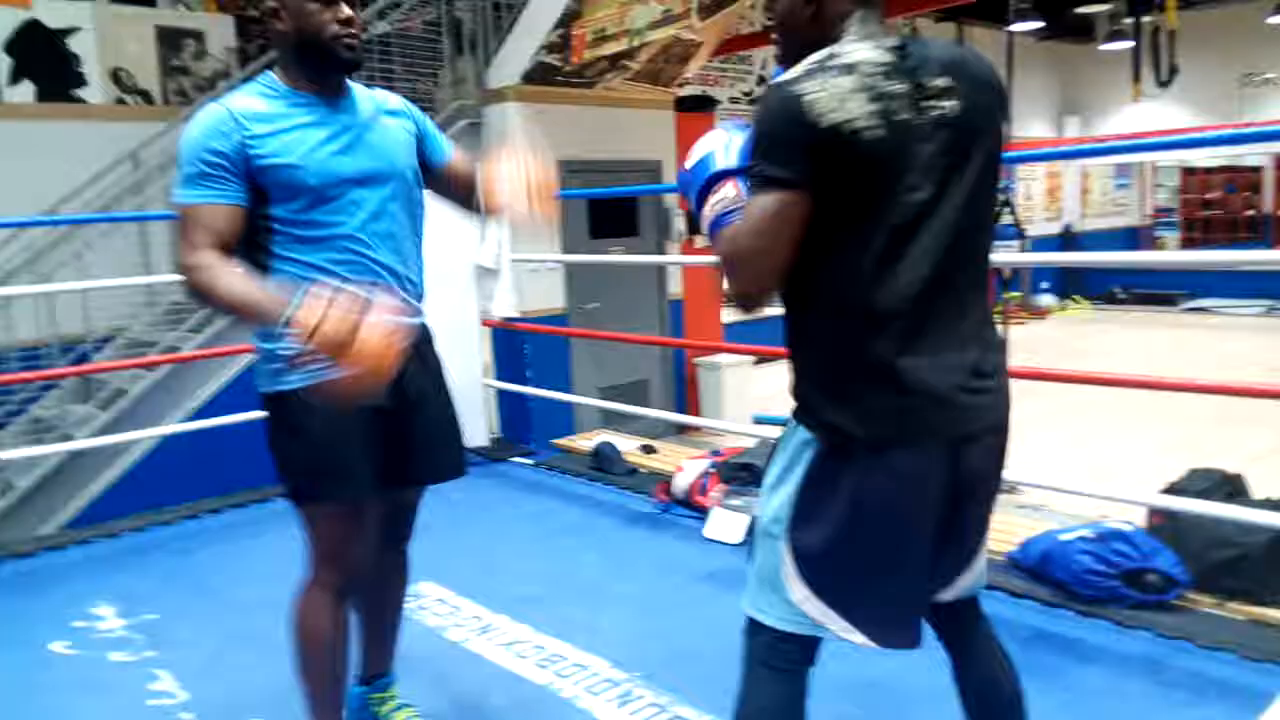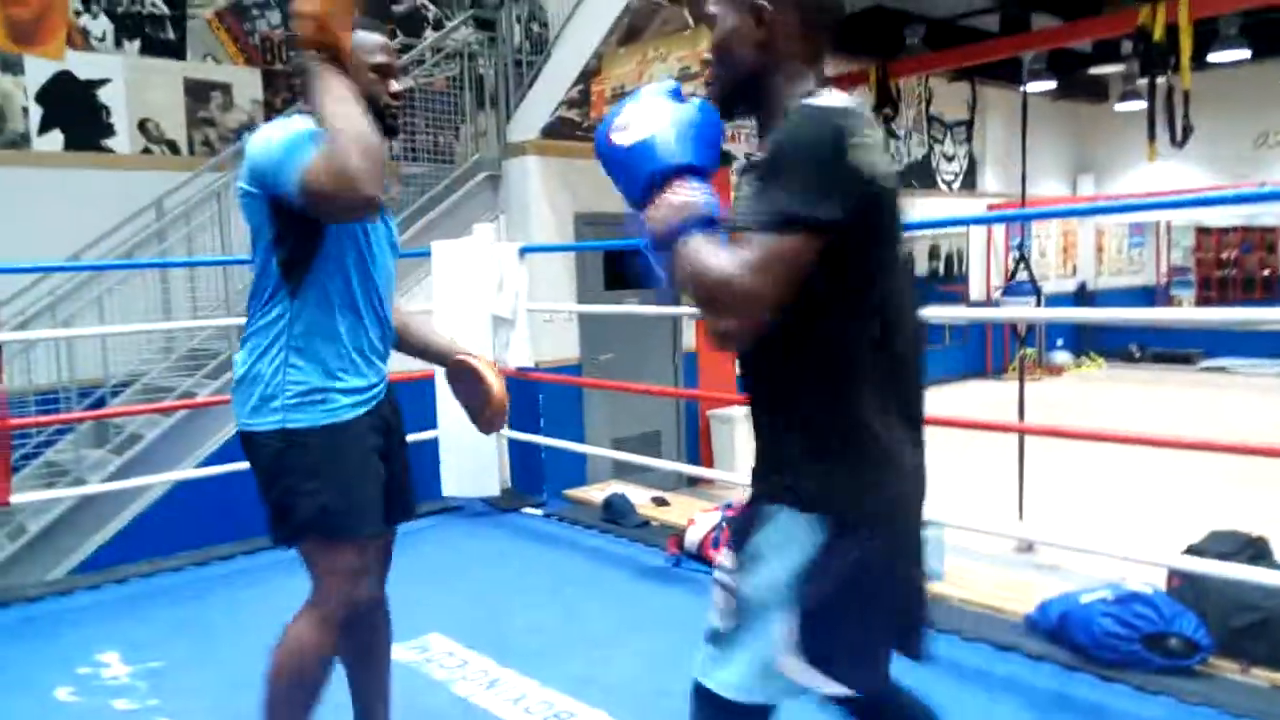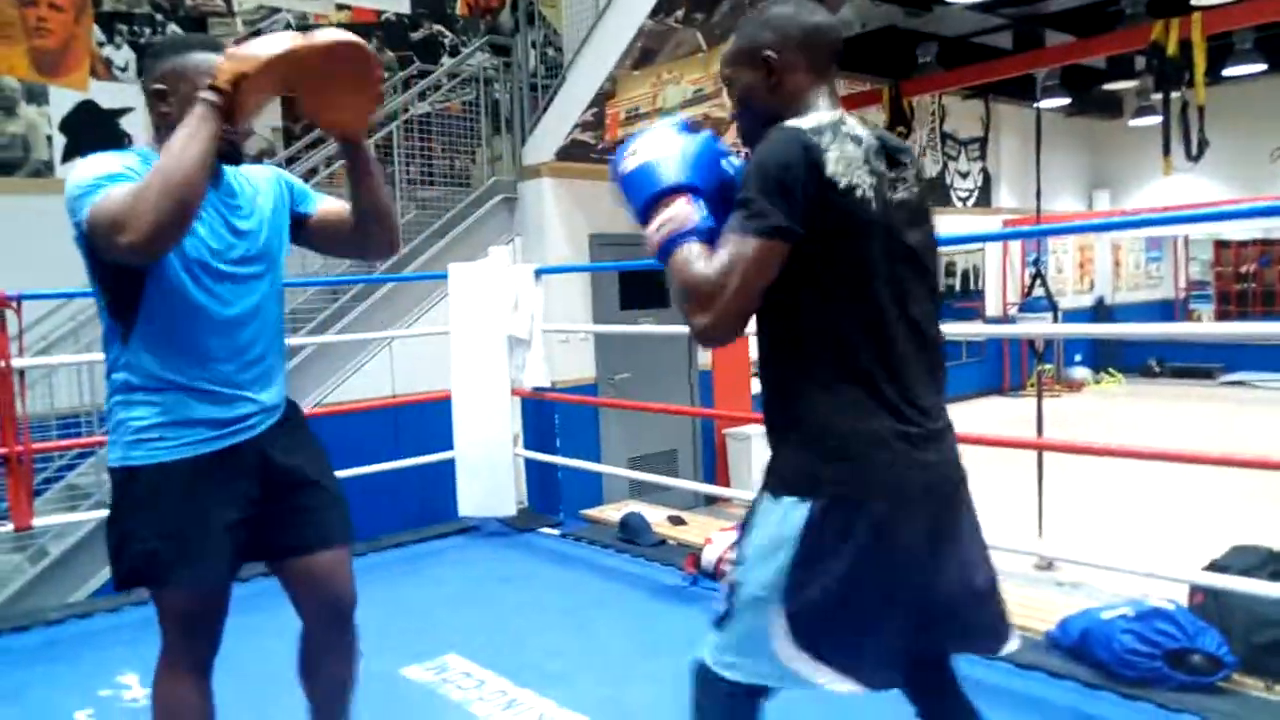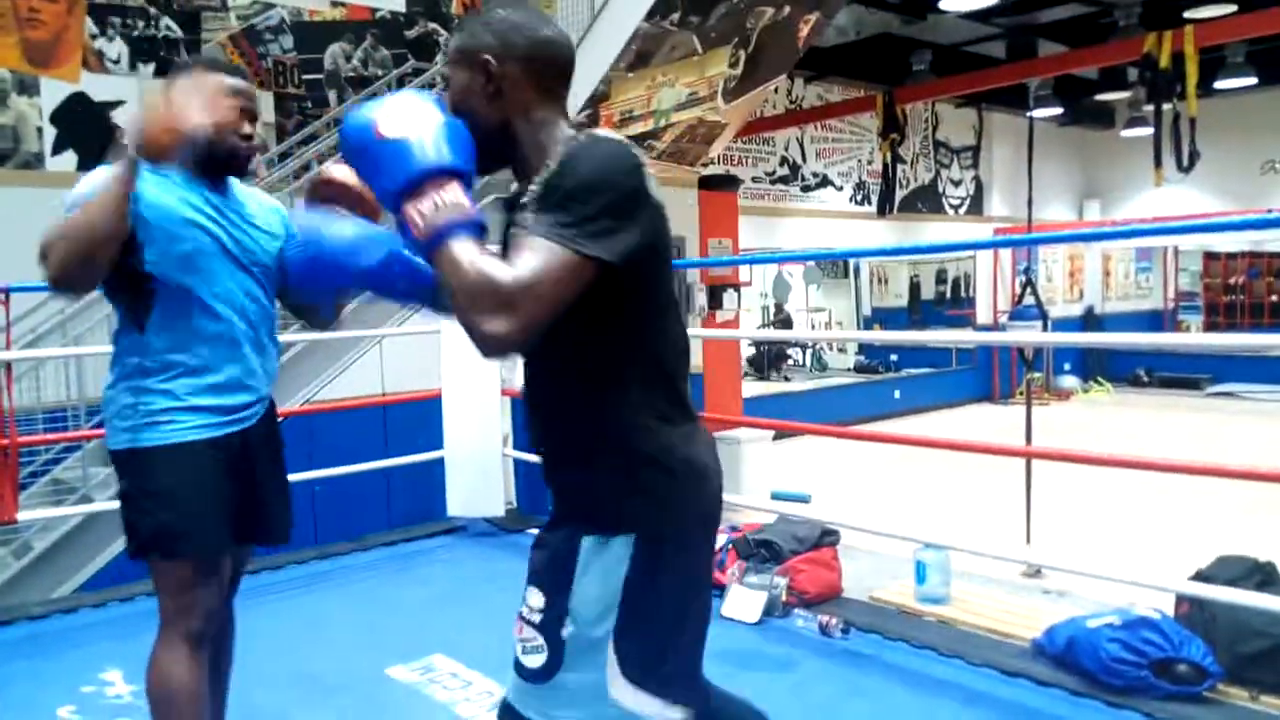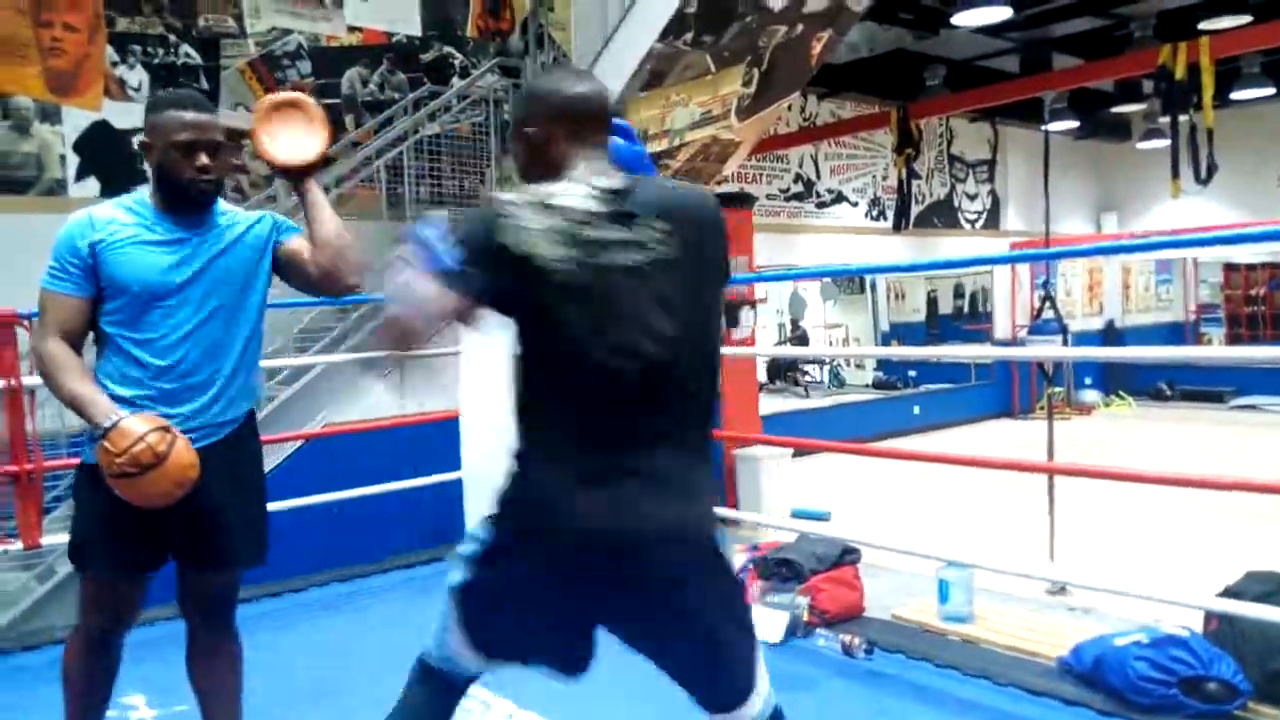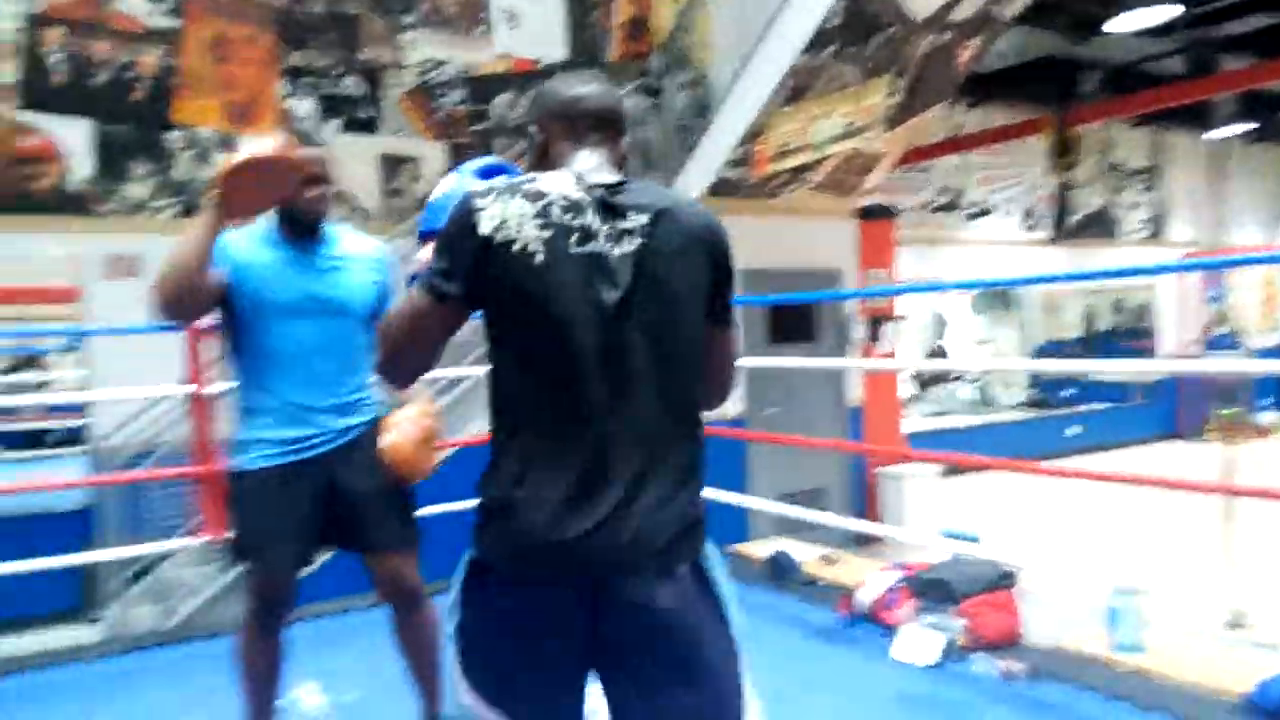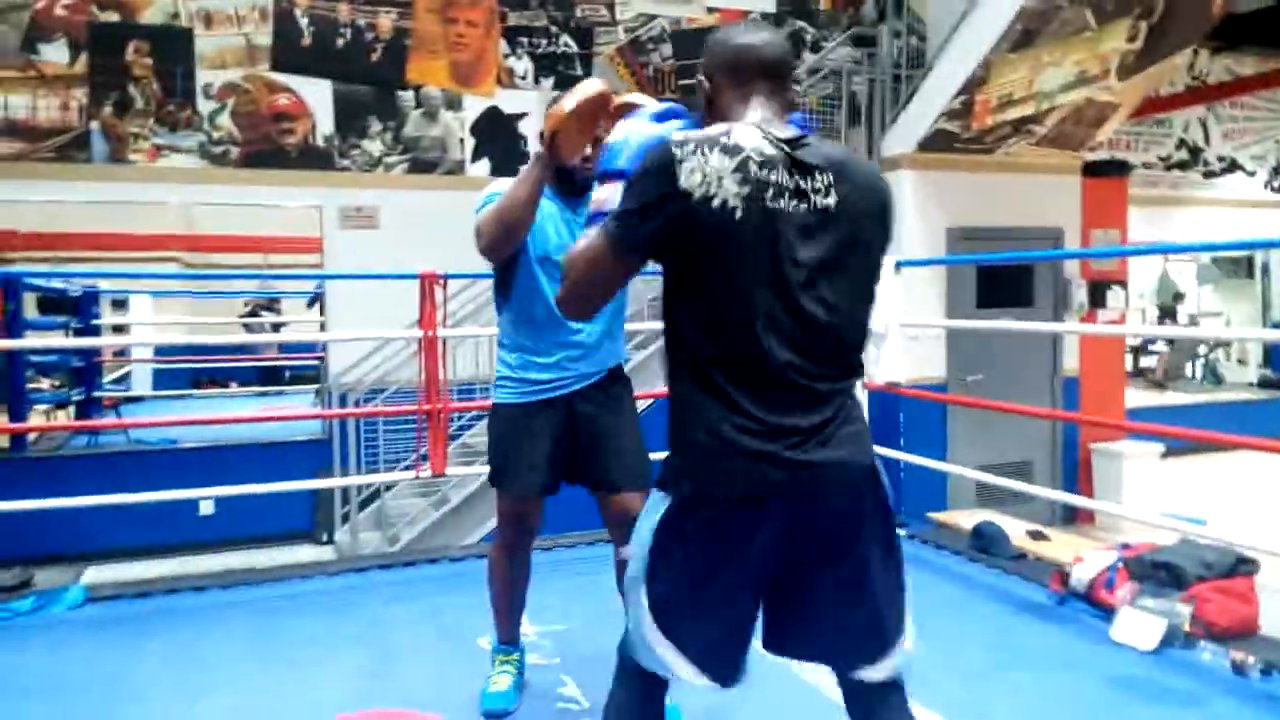
dt=0.7s
person 1, frame 1
left shoulder: (803, 98)
right shoulder: (972, 74)
left elbow: (751, 281)
left wrist: (723, 194)
left hip: (860, 418)
right hip: (973, 403)
left knee: (780, 637)
right knee: (957, 603)
person 1, frame 2
left shoulder: (809, 135)
right shoulder: (845, 131)
left elbow: (736, 310)
left wrist: (667, 187)
left hip: (826, 487)
right hip: (868, 467)
person 1, frame 3
left shoulder: (792, 155)
right shoulder: (893, 159)
left elbow: (714, 315)
left wrist: (672, 213)
right wrist: (740, 216)
left hip: (839, 479)
right hip: (927, 468)
person 1, frame 4
left shoulder: (595, 169)
right shoulder: (546, 186)
left elbow: (501, 320)
left wrist: (429, 200)
left hip: (629, 502)
right hip: (638, 491)
person 1, frame 5
left shoulder: (511, 224)
right shoulder: (693, 212)
left elbow: (410, 331)
left wrist: (418, 271)
left hip: (549, 522)
right hip: (674, 525)
person 1, frame 6
left shoulder: (490, 215)
right shoulder: (696, 228)
left elbow: (397, 363)
right elbow: (713, 389)
left wrist: (441, 253)
left hip: (528, 544)
right hip: (660, 541)
person 1, frame 7
left shoulder: (678, 163)
right shoulder: (864, 183)
left elbow: (577, 296)
left wrist: (614, 191)
left hip: (719, 474)
right hip: (840, 471)
person 2, frame 1
left shoulder: (395, 114)
right shoulder: (229, 125)
left elbow: (468, 184)
right elbow: (203, 261)
left wrist: (504, 182)
right wrist: (291, 311)
left hip: (406, 353)
right hip: (318, 371)
left knee: (392, 535)
right knee: (341, 559)
person 2, frame 2
left shoulder: (354, 160)
right shoulder: (286, 142)
right elbow: (361, 193)
left wrist: (454, 358)
right wrist: (325, 64)
left hip: (363, 400)
right hip: (304, 408)
left knee: (366, 587)
right knee: (342, 596)
person 2, frame 3
left shoulder: (270, 187)
right shoulder: (107, 175)
left elbow: (379, 241)
right elbow: (140, 235)
left wrist: (352, 139)
right wrist: (208, 107)
left hip: (273, 431)
right hip: (172, 452)
left knee: (332, 601)
right knee: (192, 641)
person 2, frame 4
left shoulder: (266, 211)
right shoulder: (126, 188)
left elbow: (318, 311)
right elbow: (64, 269)
left wrist: (339, 241)
right wrist: (137, 158)
left hip: (249, 424)
right hip: (168, 431)
left knee: (218, 598)
right knee: (188, 617)
person 2, frame 5
left shoulder: (259, 230)
right shoulder: (92, 231)
left elbow: (342, 278)
right elbow: (55, 344)
left wrist: (310, 184)
right wrist: (111, 419)
left hip: (224, 451)
left knee: (213, 613)
right knee: (104, 621)
person 2, frame 6
left shoulder: (369, 256)
right shoulder: (239, 251)
right elbow: (174, 305)
right wrist: (215, 213)
left hip: (359, 445)
right hip: (272, 455)
left knee: (406, 587)
right knee: (268, 603)
person 2, frame 7
right shoulder: (513, 192)
right elbow: (492, 244)
right wrist: (546, 159)
left hip: (602, 385)
right hip: (526, 391)
left knee: (631, 522)
right knee: (515, 528)
right ankle: (507, 651)
